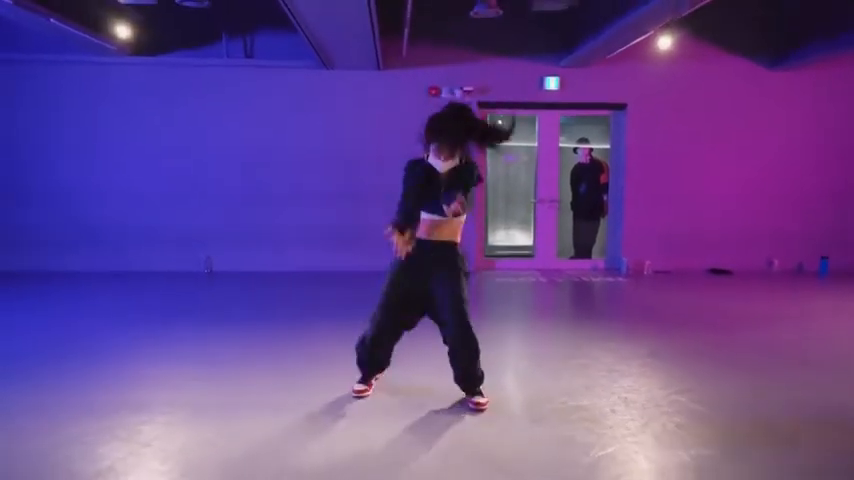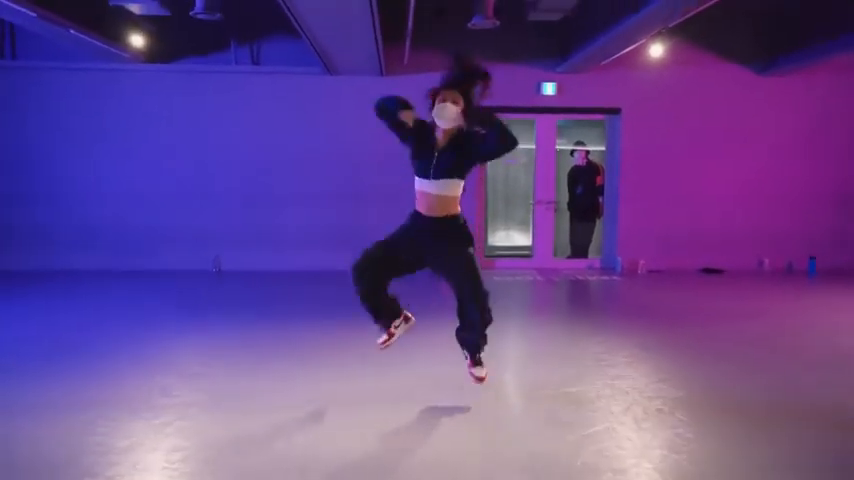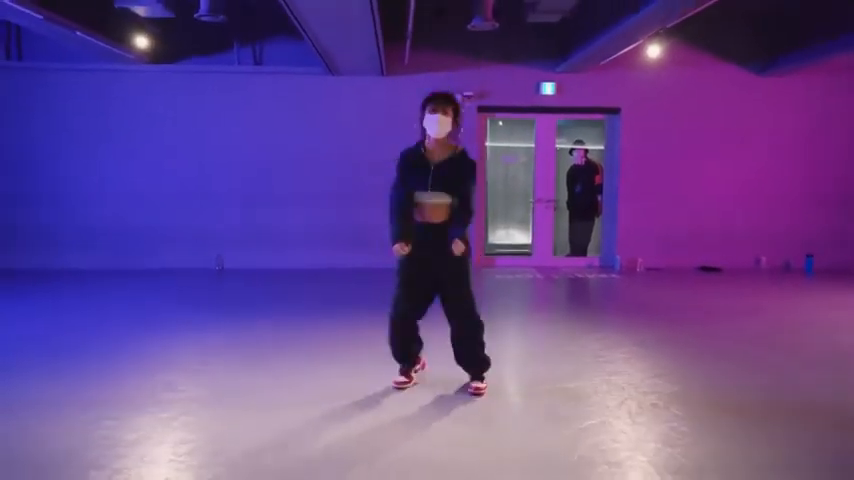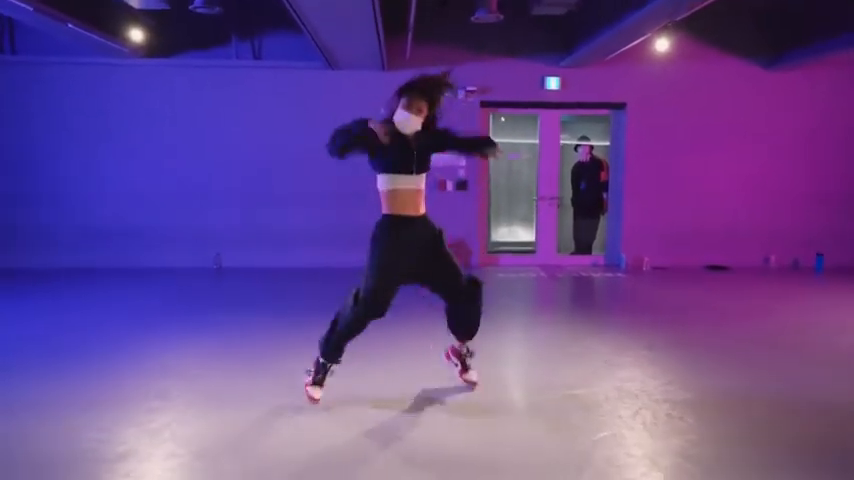
dt=0.3s
person 1, frame 1
left shoulder: (467, 173)
right shoulder: (415, 169)
left elbow: (461, 191)
right elbow: (408, 205)
left wrist: (457, 203)
right wrist: (398, 230)
left hip: (448, 256)
right hip: (415, 254)
left knee: (456, 326)
right knee: (386, 320)
left ankle: (471, 386)
right ankle: (370, 371)
person 1, frame 2
left shoulder: (470, 142)
right shoulder: (421, 135)
left elbow: (507, 141)
right elbow: (383, 106)
left wrist: (480, 116)
right wrist: (401, 111)
left hip: (449, 232)
right hip: (417, 226)
left knee: (473, 295)
right knee: (365, 270)
left ankle: (473, 349)
right ankle: (393, 318)
person 1, frame 3
left shoulder: (462, 162)
right shoulder: (409, 157)
left elbow: (465, 204)
right elbow: (399, 200)
left wrist: (459, 235)
right wrist: (399, 236)
left hip: (449, 239)
right hip: (416, 239)
left knee: (461, 308)
right knee: (403, 310)
left ankle: (476, 370)
right ankle: (410, 363)
person 1, frame 4
left shoulder: (426, 138)
right shoulder: (378, 135)
left elbow: (458, 142)
right elbow: (337, 145)
left wrist: (483, 146)
right wrist: (368, 131)
left hip: (424, 230)
right hip: (392, 231)
left knee: (464, 292)
right knee: (369, 300)
left ankle: (460, 348)
right ankle: (324, 361)
person 2, frame 1
left shoulder: (599, 166)
right shoulder: (576, 168)
left elbow: (604, 188)
left wrist: (604, 207)
left hip: (593, 209)
right hip: (579, 208)
left knee: (588, 238)
right knee: (578, 239)
left ankle: (584, 258)
right ankle: (579, 258)
person 2, frame 2
left shoulder: (595, 168)
right shoulder: (573, 170)
left elbow: (600, 191)
right elbow: (571, 189)
left wrist: (600, 208)
right wrist: (571, 205)
left hip: (589, 210)
right hip: (576, 209)
left knee: (584, 239)
right knee: (575, 238)
left ankle: (580, 258)
right ankle: (576, 258)
person 2, frame 3
left shoulder: (594, 167)
right shoulder: (572, 170)
left elbow: (599, 189)
left wrist: (599, 206)
right wrist: (570, 203)
left hip: (588, 209)
right hip: (575, 208)
left knee: (583, 237)
right knee: (574, 237)
left ankle: (579, 256)
right ankle: (575, 256)
person 2, frame 4
left shoulder: (599, 164)
right shoulder: (577, 166)
left elbow: (604, 187)
left wrist: (604, 204)
right wrist: (575, 200)
left hip: (593, 206)
right hip: (580, 206)
left knee: (588, 234)
right knee: (579, 234)
left ankle: (584, 254)
right ankle: (580, 254)
